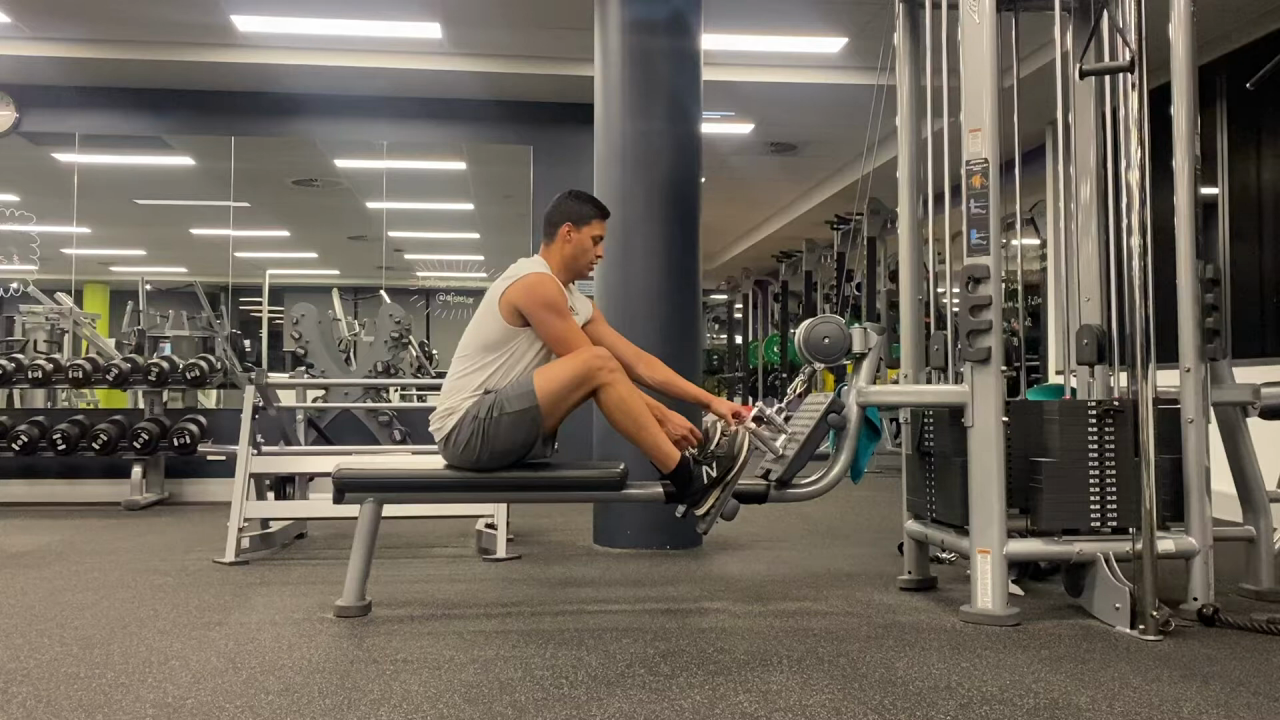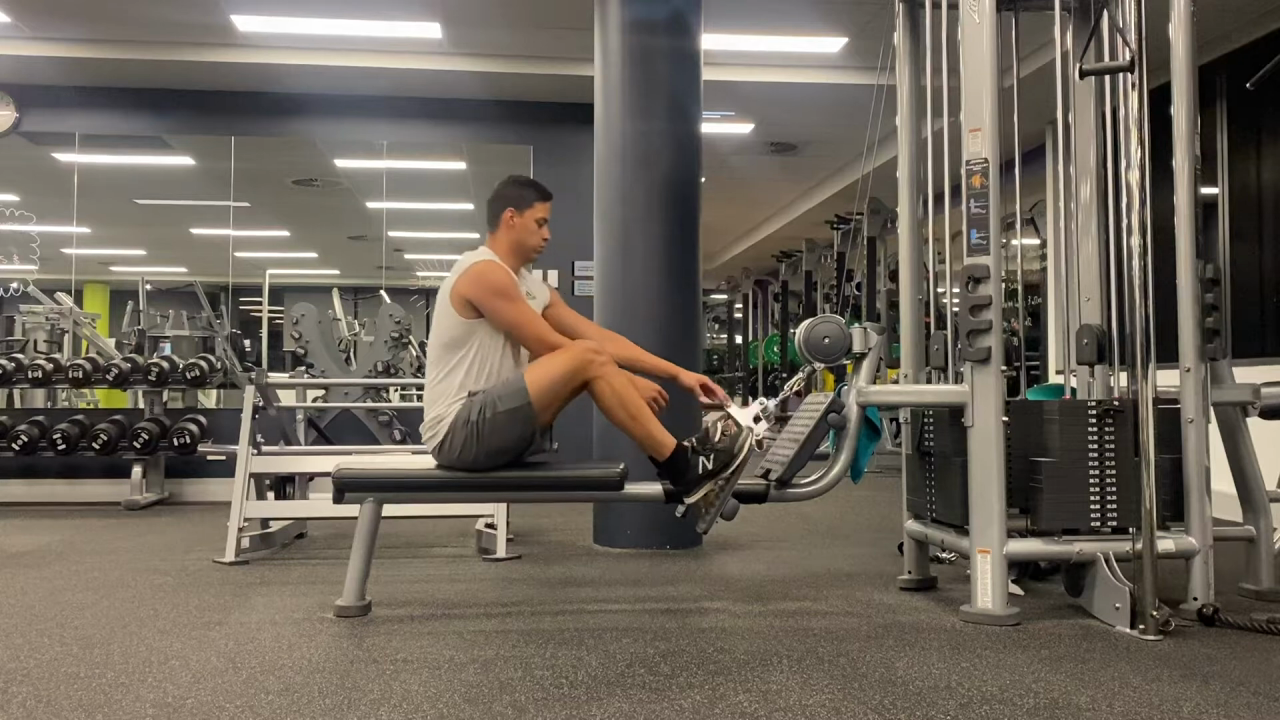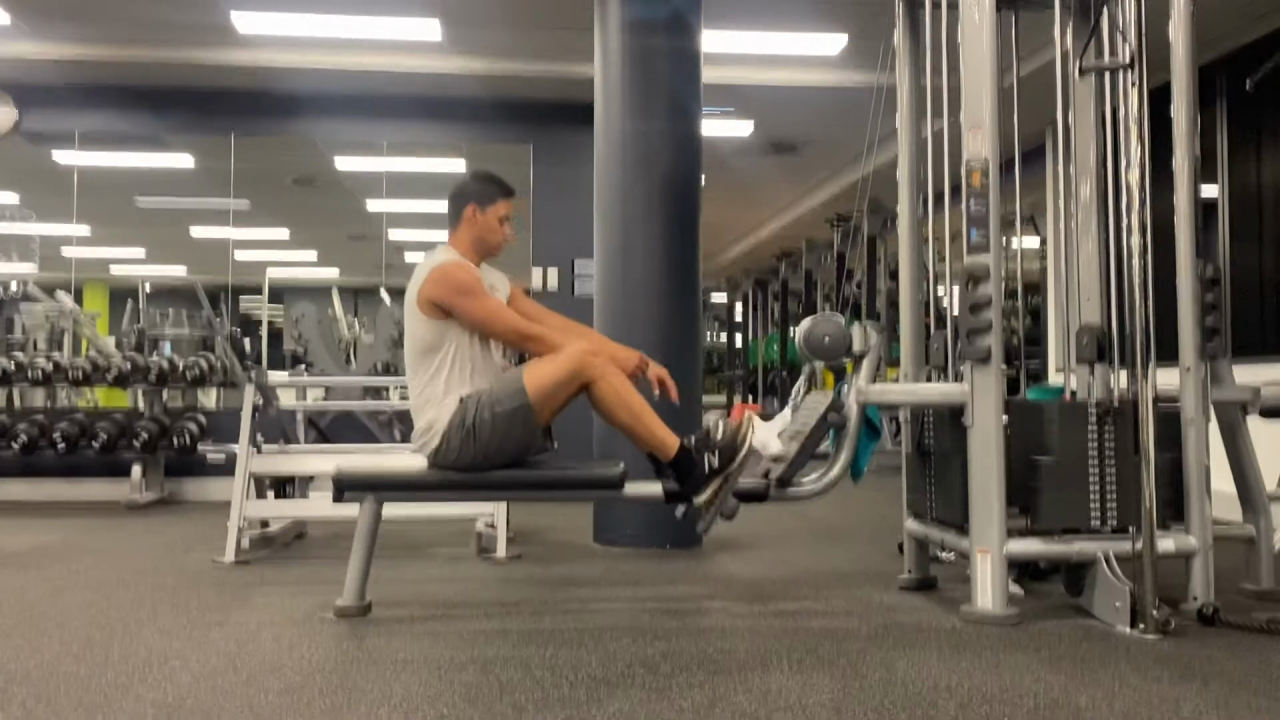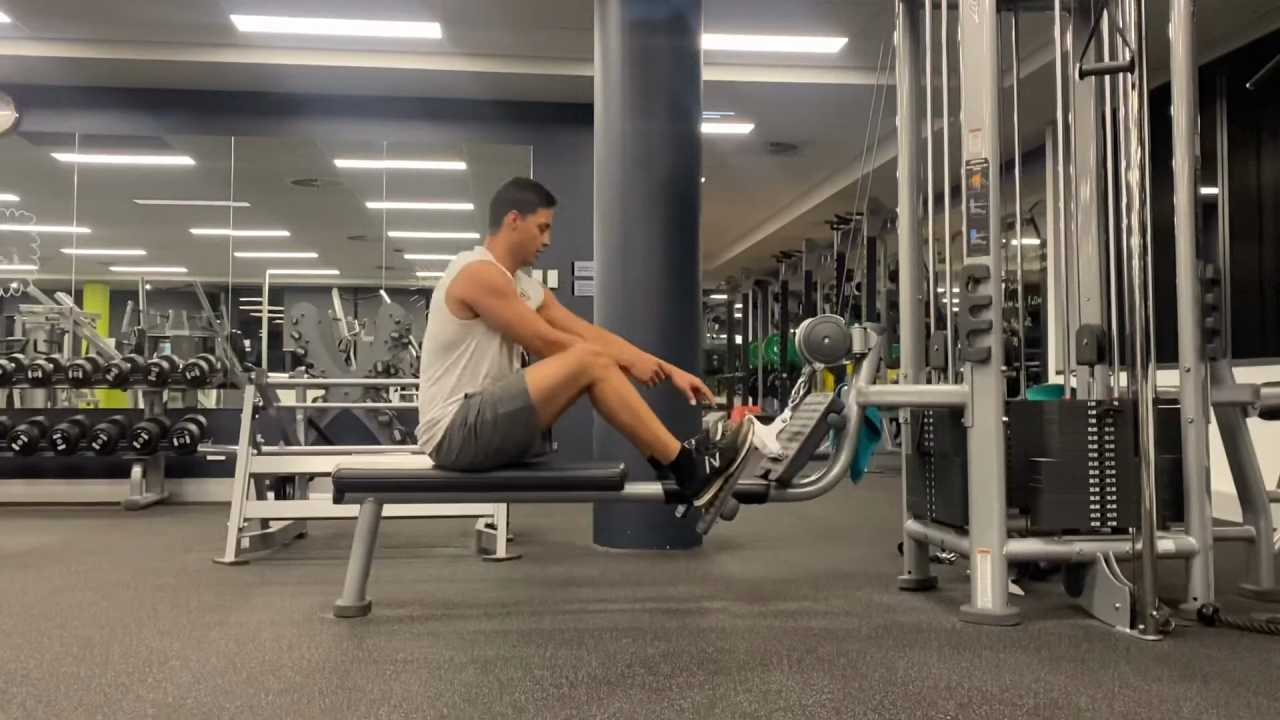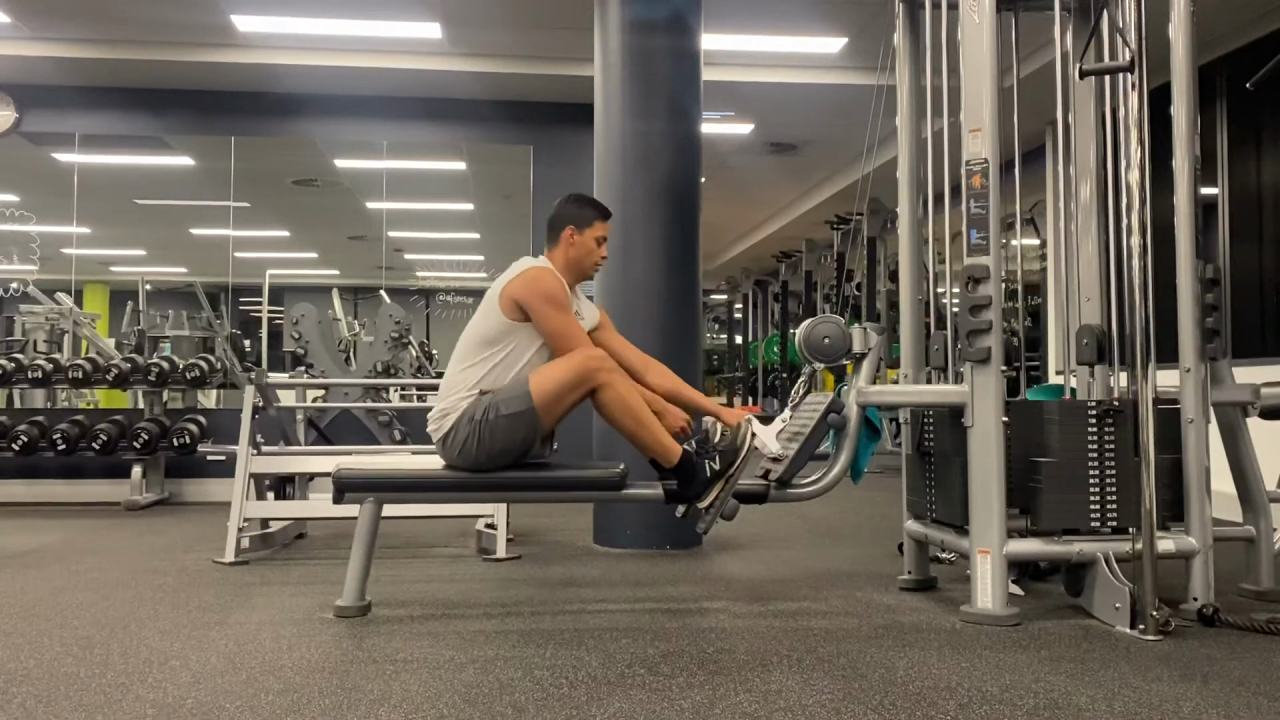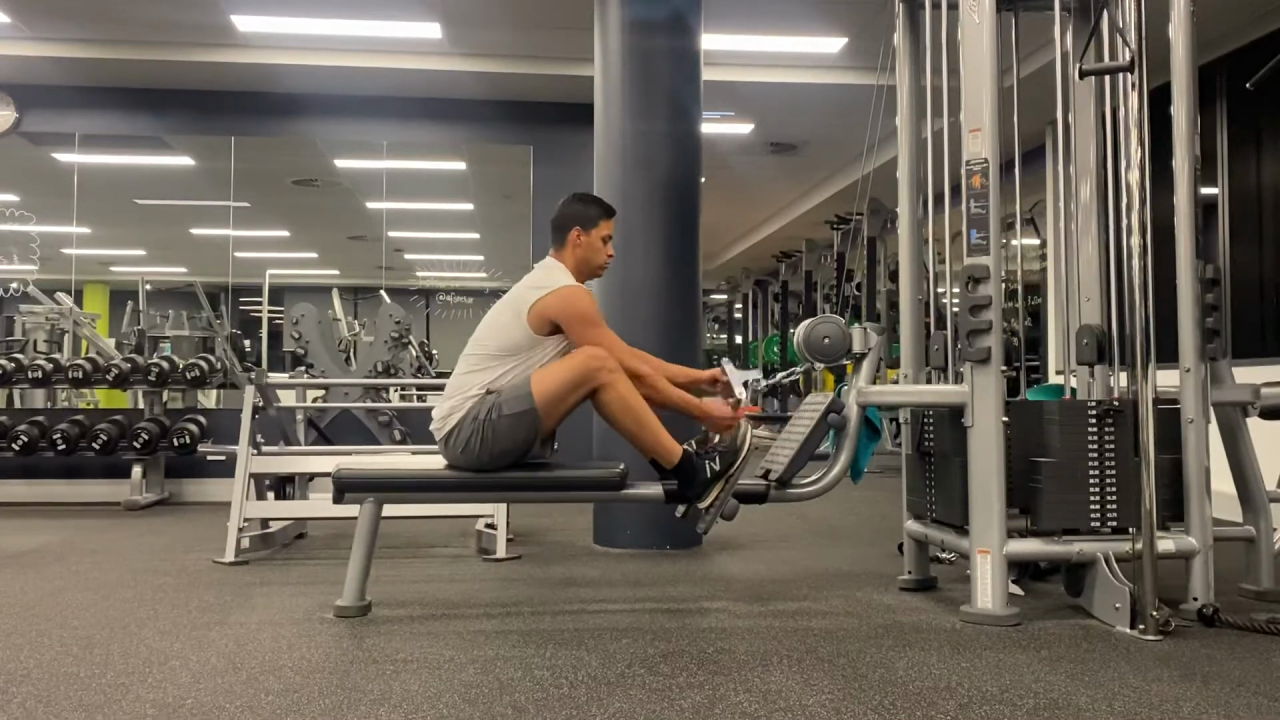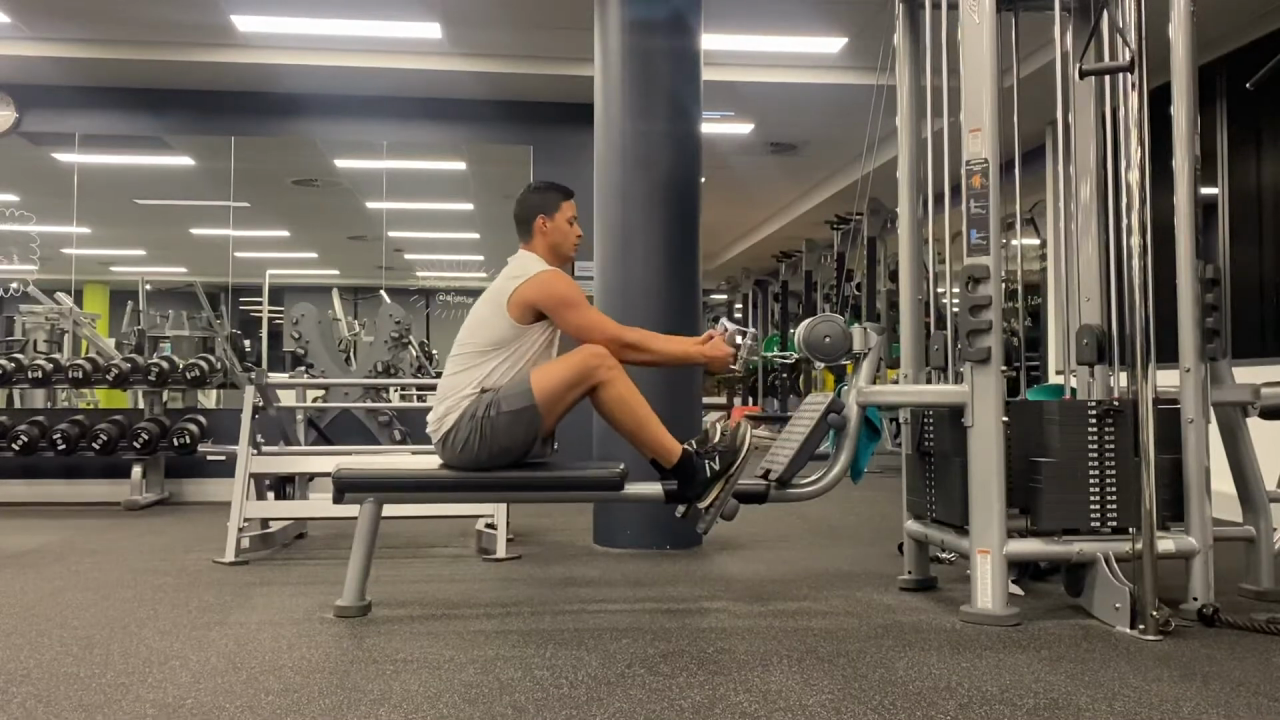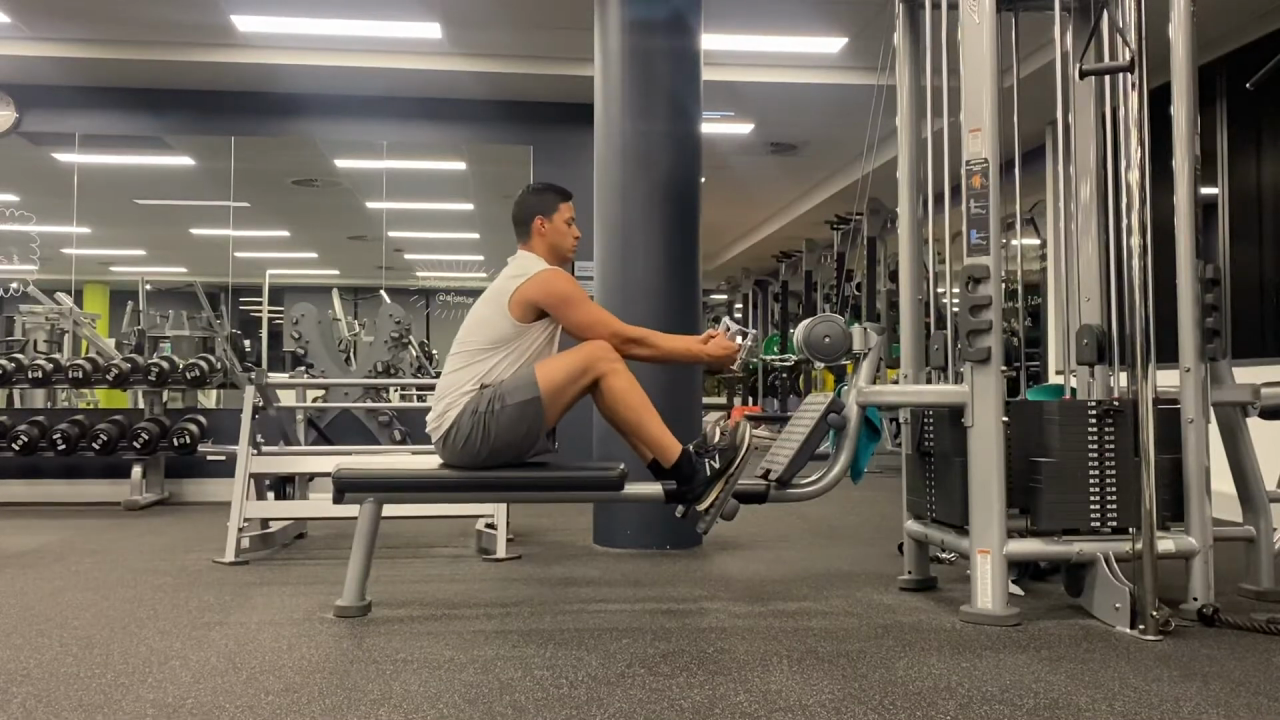
dt=0.3s
person 1, frame 1
left shoulder: (573, 302)
right shoulder: (536, 284)
left elbow: (638, 363)
right elbow: (590, 363)
left wrist: (711, 401)
right wrist: (663, 416)
left hip: (495, 426)
right hip: (467, 431)
right knee: (598, 364)
left ankle: (677, 463)
right ankle: (689, 479)
person 1, frame 2
left shoulder: (529, 286)
right shoulder: (482, 273)
left elbow: (602, 338)
right elbow: (551, 348)
left wrist: (677, 373)
right wrist: (628, 383)
left hip: (487, 422)
right hip: (459, 432)
left knee: (591, 357)
right knee: (589, 358)
left ankle: (672, 455)
right ankle: (682, 466)
person 1, frame 3
left shoulder: (490, 280)
right shoulder: (446, 273)
left elbow: (563, 329)
right elbow: (525, 338)
left wrist: (637, 358)
right wrist: (611, 358)
left hip: (476, 422)
right hip: (452, 434)
left knee: (587, 362)
right knee: (587, 360)
left ankle: (675, 455)
right ankle: (688, 466)
person 1, frame 4
left shoulder: (522, 287)
right shoulder: (477, 273)
left elbow: (592, 335)
right elbow: (546, 344)
left wrist: (669, 369)
right wrist: (627, 362)
left hip: (482, 420)
right hip: (455, 433)
left knee: (595, 362)
right knee: (590, 361)
left ankle: (675, 458)
right ankle: (688, 469)
person 1, frame 5
left shoulder: (579, 306)
right shoulder: (539, 280)
left elbow: (645, 369)
right elbow: (598, 363)
left wrist: (717, 411)
right wrist: (662, 410)
left hip: (492, 425)
right hip: (464, 431)
right knee: (595, 366)
left ankle: (677, 462)
right ankle: (690, 473)
person 1, frame 6
left shoulder: (554, 285)
right shoulder: (567, 295)
left elbow: (628, 360)
right elbow: (632, 373)
left wrist: (697, 377)
right wrist: (701, 410)
left hip: (493, 424)
right hip: (468, 431)
left knee: (605, 369)
right knee: (596, 364)
left ankle: (678, 462)
right ankle: (691, 473)
person 1, frame 7
left shoulder: (528, 276)
right shoulder: (544, 281)
left elbow: (617, 337)
right elbow: (621, 344)
left wrist: (694, 343)
right wrist: (701, 357)
left hip: (482, 426)
right hip: (465, 431)
left knee: (597, 363)
right knee: (597, 361)
left ankle: (675, 462)
right ankle: (691, 473)
person 1, frame 8
left shoulder: (527, 277)
right shoulder: (545, 280)
left elbow: (619, 337)
right elbow: (624, 341)
left wrist: (693, 342)
right wrist: (705, 354)
left hip: (481, 424)
right hip: (465, 428)
left knee: (601, 360)
right knee: (600, 357)
left ankle: (672, 466)
right ankle: (690, 474)
